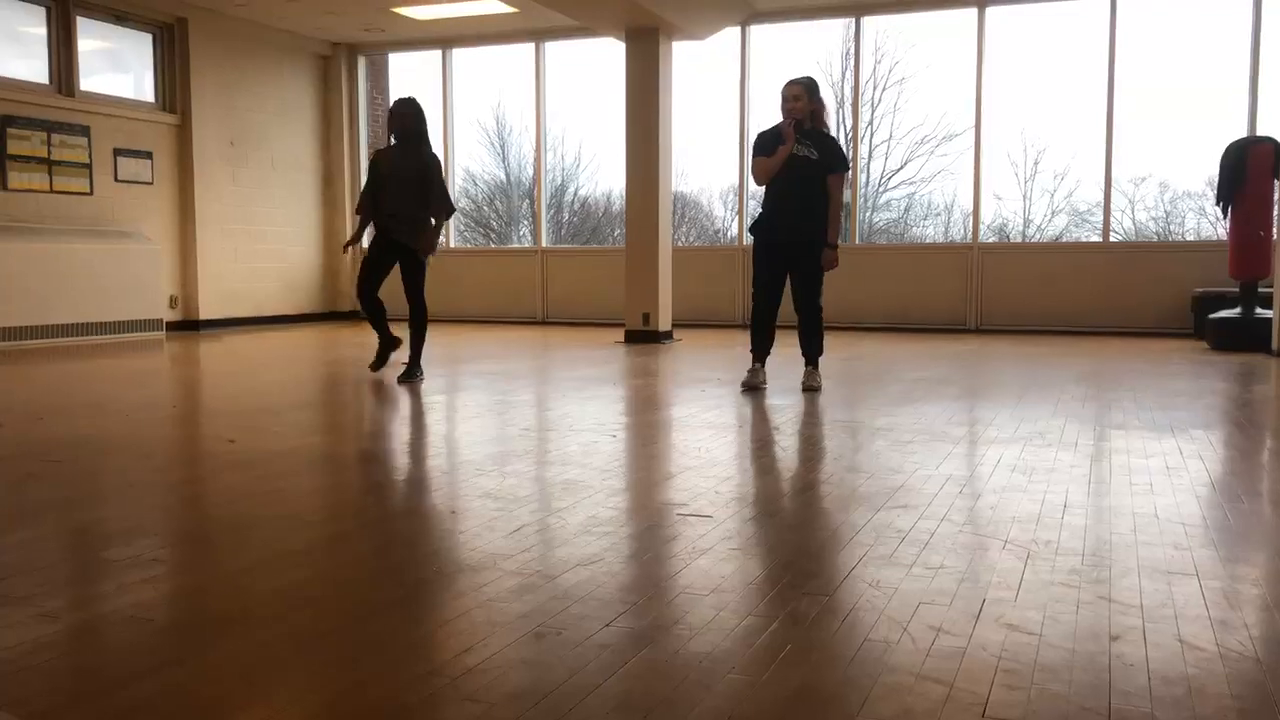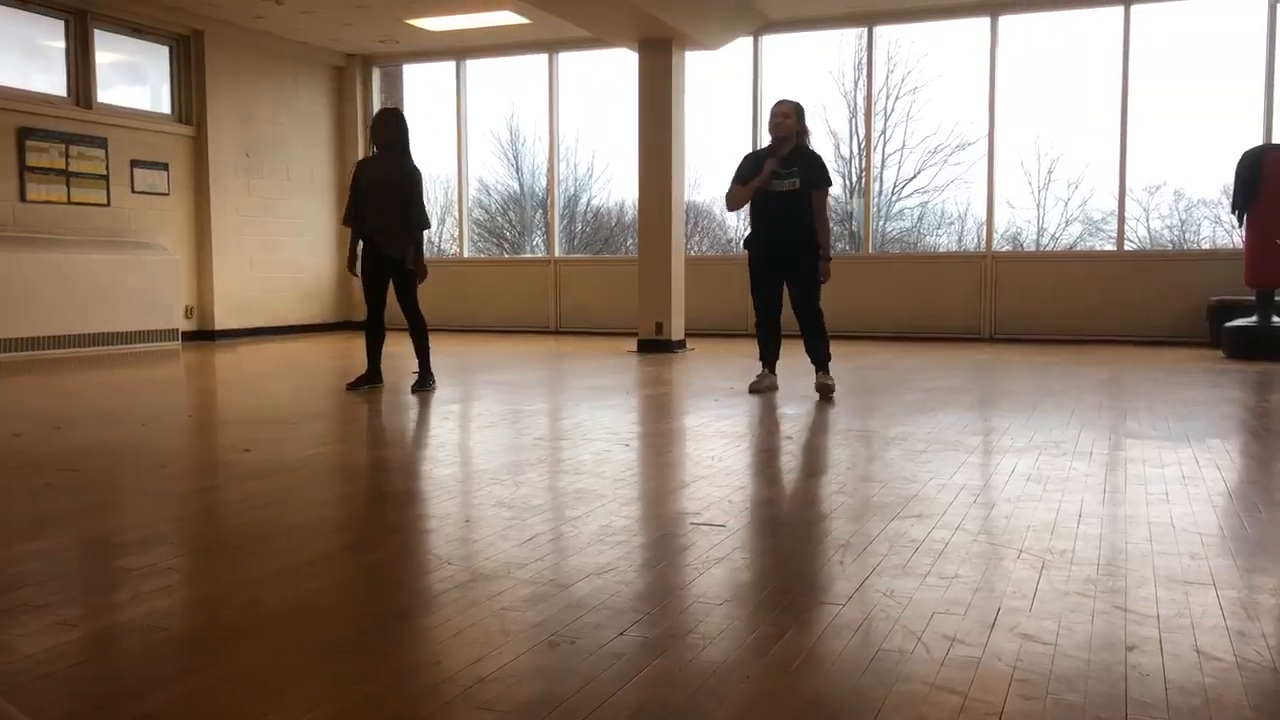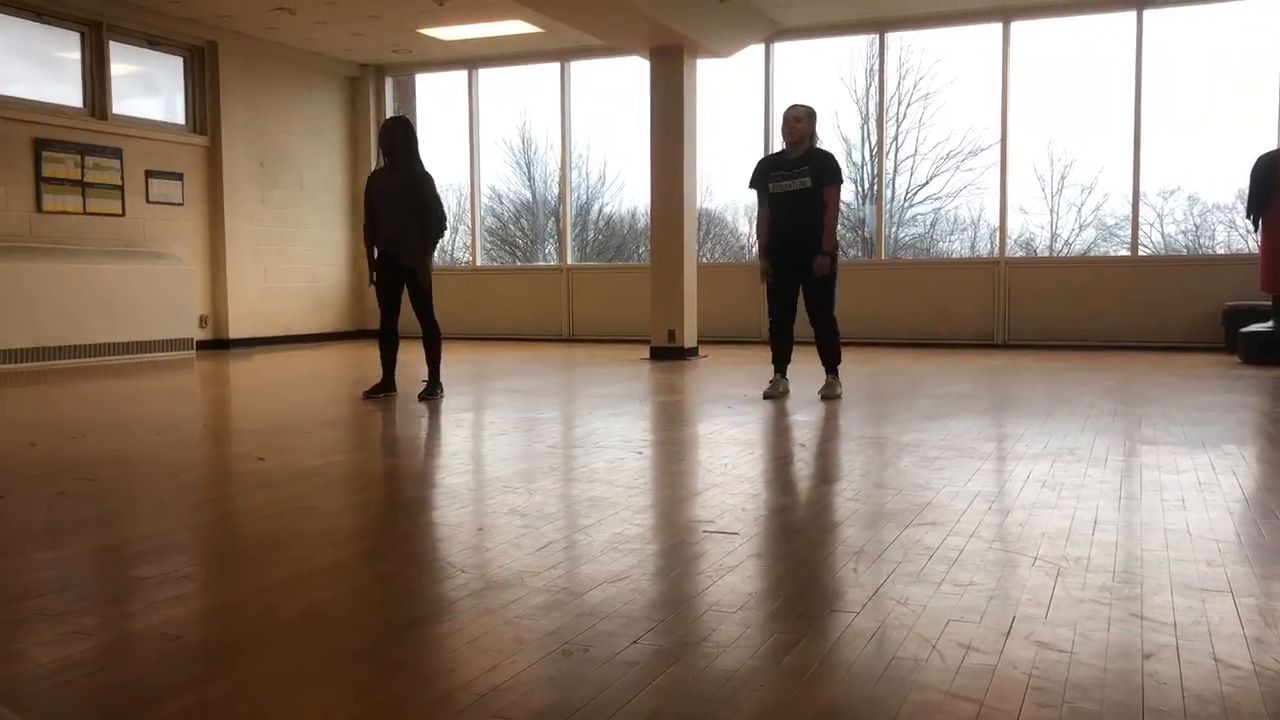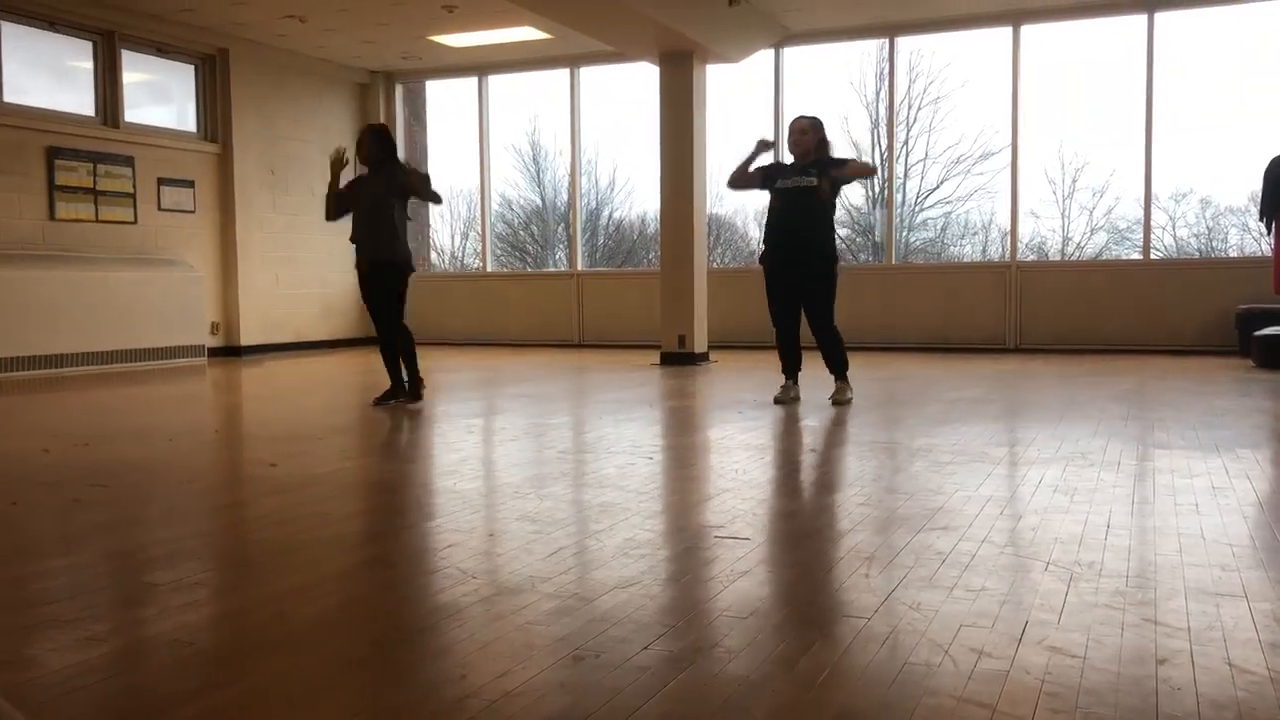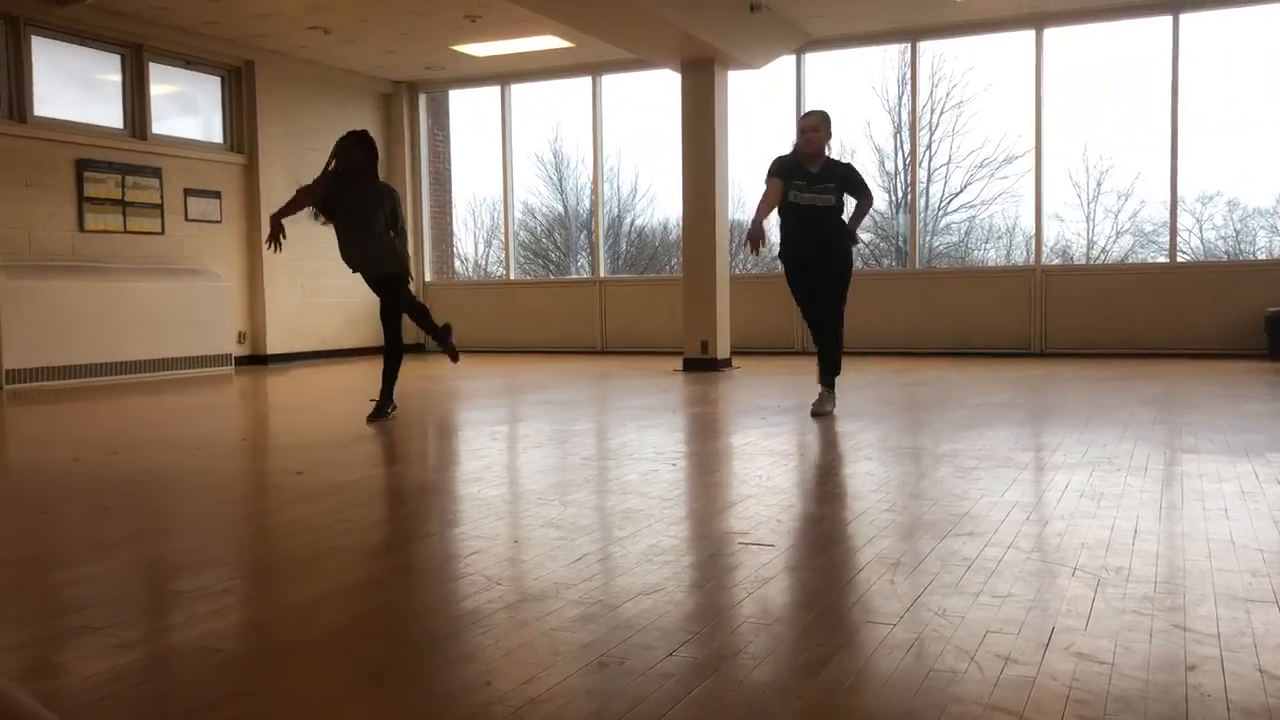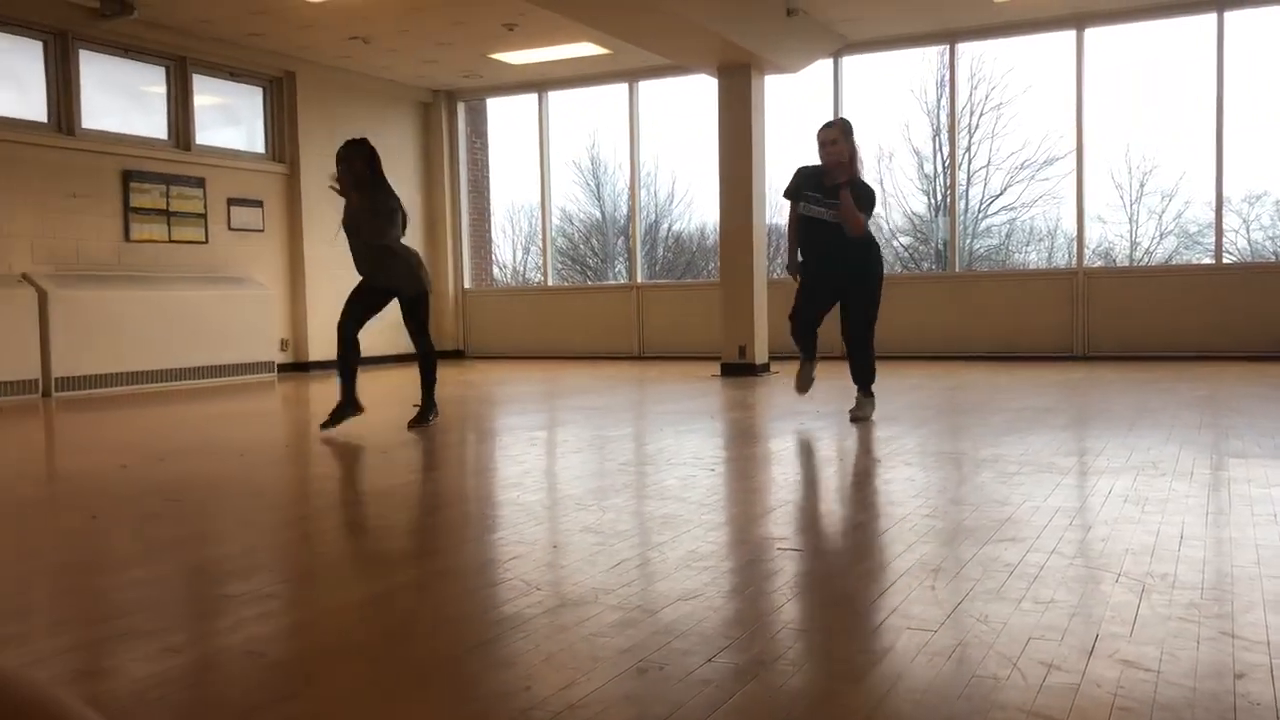
dt=0.5s
person 1, frame 1
left shoulder: (827, 145)
right shoulder: (768, 139)
left elbow: (835, 198)
right elbow: (760, 177)
left wrist: (831, 244)
right wrist: (787, 145)
left hip: (810, 238)
right hip: (770, 233)
left knee: (808, 303)
right knee: (764, 301)
left ankle: (812, 367)
right ankle: (757, 365)
person 1, frame 2
left shoulder: (810, 161)
right shoulder: (754, 161)
left elbow: (820, 212)
right elbow: (732, 202)
left wrist: (825, 256)
right wrist: (762, 179)
left hip: (801, 250)
right hip: (763, 249)
left knee: (808, 311)
right knee: (766, 312)
left ankle: (823, 372)
right ankle: (768, 371)
person 1, frame 3
left shoulder: (823, 161)
right shoulder: (768, 165)
left elbow: (832, 208)
right elbow: (764, 213)
left wrist: (826, 251)
right wrist: (762, 255)
left hip: (815, 252)
right hip: (779, 253)
left knee: (821, 315)
right knee: (779, 316)
left ankle: (832, 376)
right ankle: (780, 376)
person 1, frame 4
left shoulder: (828, 167)
right shoulder: (776, 172)
left elbow: (868, 170)
right elbow: (734, 182)
left wrist: (838, 174)
right wrist: (756, 153)
left hip: (817, 259)
right hip: (777, 259)
left knee: (821, 322)
right knee: (784, 324)
left ankle: (842, 380)
right ankle: (790, 382)
person 1, frame 5
left shoulder: (842, 172)
right shoulder: (784, 166)
left elbow: (866, 198)
right elbow: (772, 193)
left wrist: (851, 228)
right wrist: (757, 223)
left hip: (834, 257)
right hip: (796, 257)
left knee: (830, 318)
right knee: (813, 316)
left ankle: (828, 389)
right ankle: (825, 372)
person 1, frame 6
left shoulder: (863, 192)
right shoulder: (805, 179)
left elbow: (857, 230)
right elbow: (794, 218)
left wrist: (843, 190)
right wrist: (792, 257)
left hip: (860, 272)
right hip: (817, 269)
left knee: (857, 335)
right knee: (800, 321)
left ankle: (865, 395)
right ankle: (808, 359)
person 2, frame 1
left shoulder: (427, 159)
right shoulder: (381, 158)
left elbow: (440, 204)
right elbow: (369, 199)
left wrist: (434, 234)
right wrist: (359, 233)
left hip: (415, 238)
right hip: (384, 235)
left knee: (414, 298)
right knee: (364, 289)
left ankle: (414, 362)
right ankle: (386, 340)
person 2, frame 2
left shoulder: (408, 171)
right shoulder: (364, 168)
left elbow: (418, 218)
right elbow: (356, 214)
left wrist: (419, 256)
right wrist: (353, 251)
left hip: (401, 251)
right hip: (372, 249)
left knee: (410, 309)
right knee: (374, 311)
left ankle: (426, 372)
right ankle: (373, 371)
person 2, frame 3
left shoulder: (420, 178)
right shoulder: (376, 179)
left elbow: (435, 223)
right elbow: (370, 225)
left wrist: (426, 259)
right wrist: (371, 259)
left hip: (414, 259)
right hip: (386, 259)
left knee: (425, 317)
right knee: (387, 319)
left ankle: (434, 380)
right ankle: (387, 379)
person 2, frame 4
left shoulder: (398, 176)
right shoulder: (356, 185)
left elbow: (433, 197)
right elbow: (331, 213)
left wrist: (421, 183)
right wrist: (336, 177)
left hip: (394, 260)
right hip: (366, 261)
left knee: (392, 321)
right knee: (382, 325)
left ankle: (414, 382)
right ankle: (398, 385)
person 2, frame 5
left shoulder: (385, 193)
right shoulder: (333, 186)
left elbow: (398, 231)
right elbow: (306, 197)
left wrist: (403, 263)
right wrist: (278, 218)
left hip: (391, 268)
right hip: (369, 269)
left knee: (391, 328)
right knee: (405, 305)
left ankle: (386, 399)
right ankle: (441, 335)
person 2, frame 6
left shoulder: (384, 200)
right shoulder: (354, 198)
left elbow: (384, 238)
left wrist: (356, 201)
left hip: (407, 277)
right hip: (375, 280)
left knee: (421, 341)
right knee: (346, 329)
left ankle: (429, 406)
right ankle: (349, 399)
